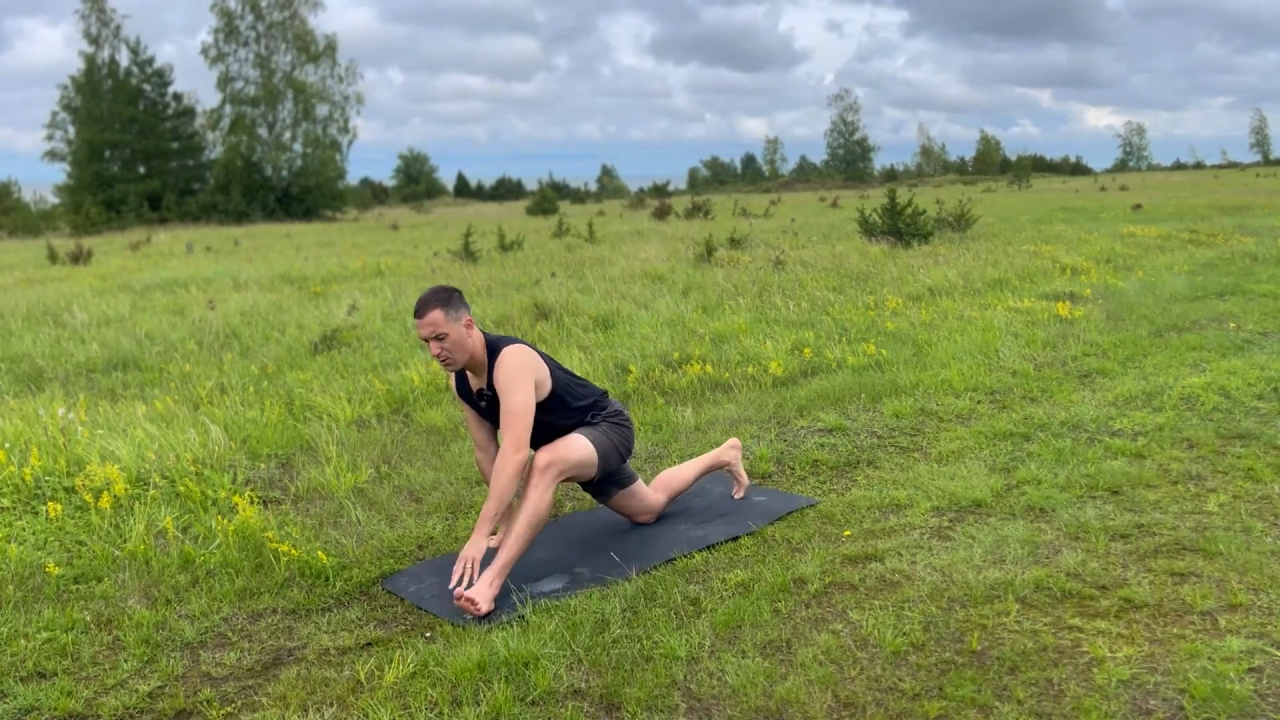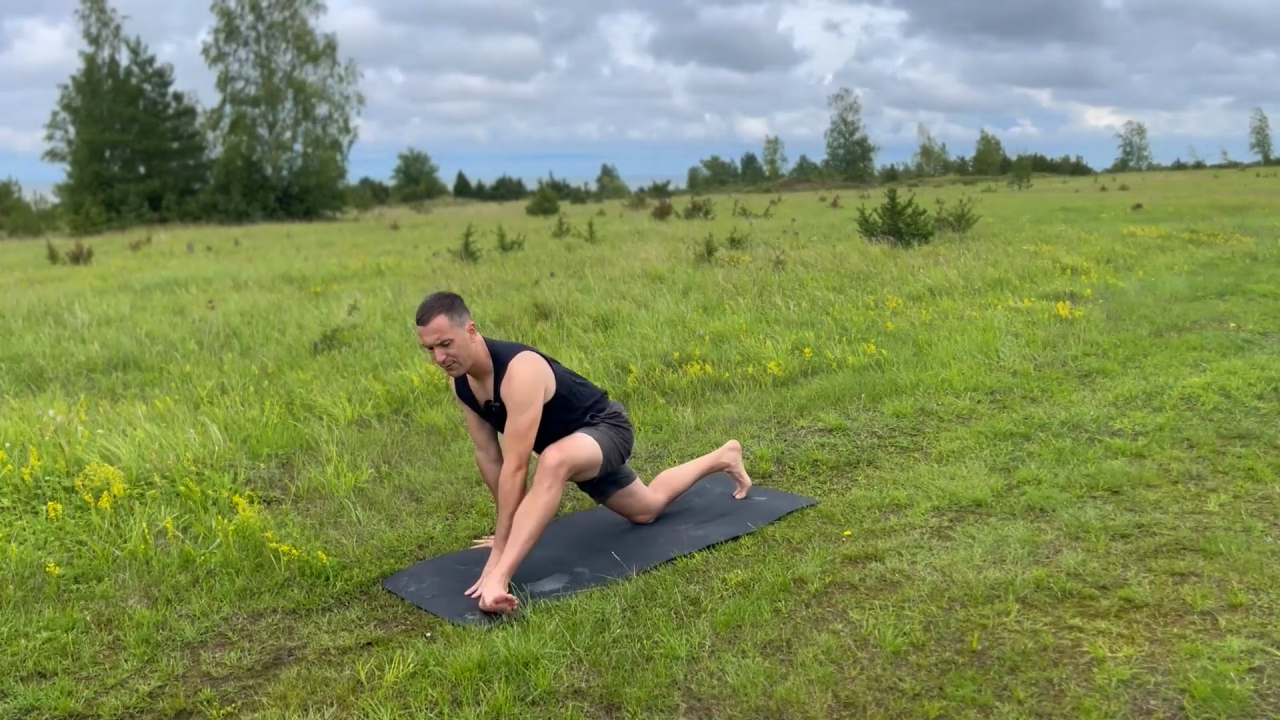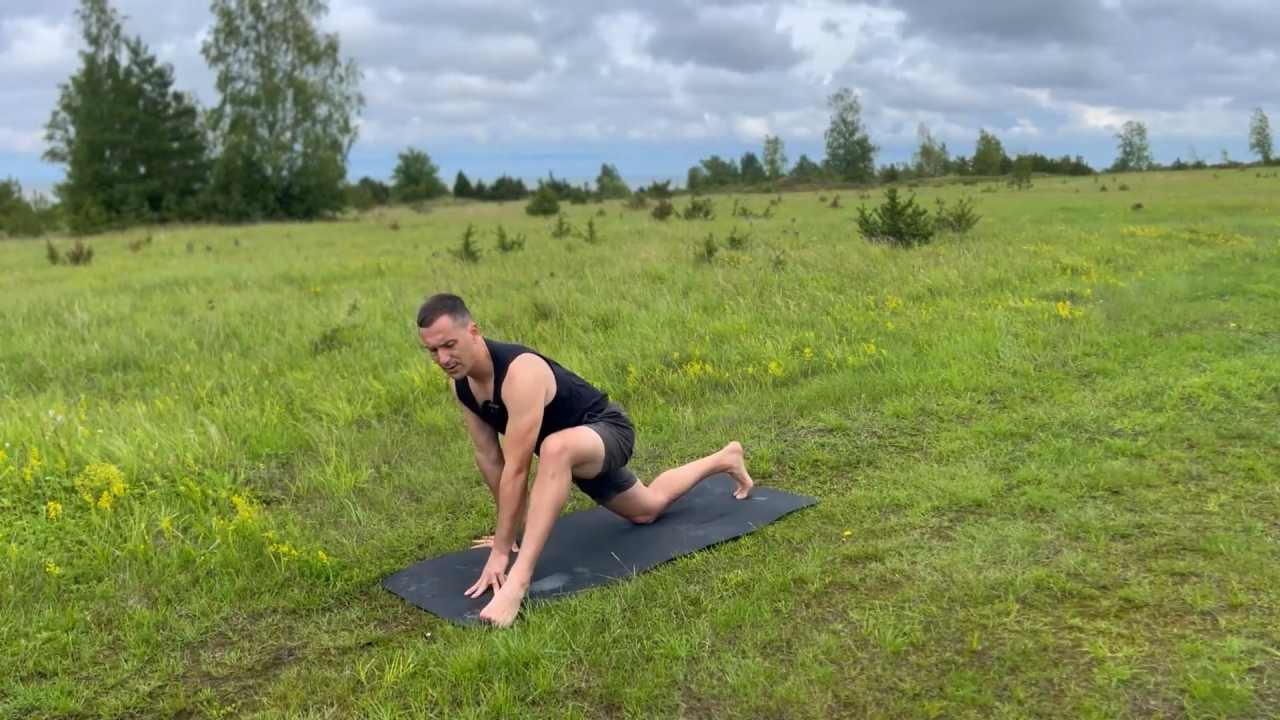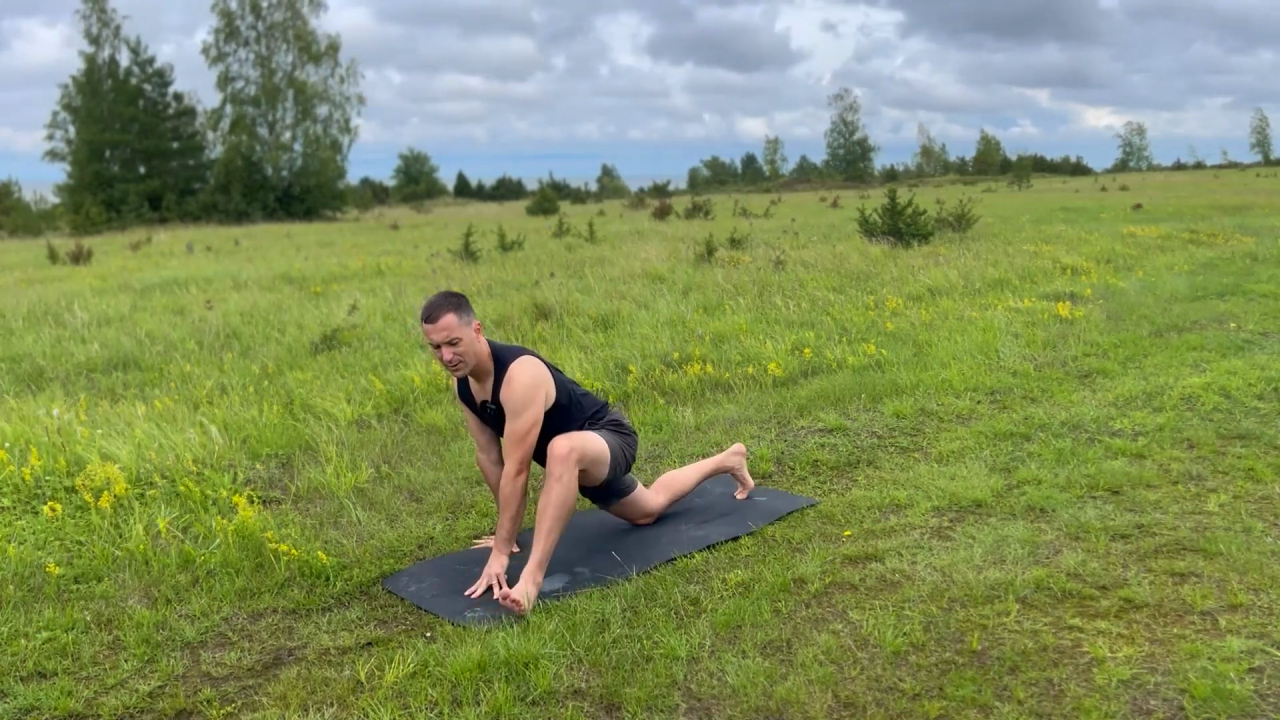
dt=0.4s
person 1, frame 1
left shoulder: (511, 361)
right shoulder: (460, 380)
left elbow: (513, 453)
right elbow: (486, 453)
left wrist: (480, 535)
right wrist: (506, 528)
left hip: (605, 426)
right hip: (577, 443)
left knee: (546, 463)
right knee: (648, 510)
left ankle: (489, 582)
right ankle: (723, 455)
person 1, frame 2
left shoulder: (519, 371)
right shoulder: (460, 382)
left elbow: (515, 467)
right elbow: (487, 455)
left wrist: (498, 549)
right wrist: (506, 531)
left hip: (604, 427)
right hip: (579, 443)
left knee: (555, 461)
right knee: (647, 510)
left ankle: (498, 580)
right ankle: (723, 457)
person 1, frame 3
left shoulder: (519, 372)
right shoulder: (460, 382)
left elbow: (516, 468)
right elbow: (487, 456)
left wrist: (501, 550)
right wrist: (505, 533)
left hip: (605, 429)
right hip: (580, 449)
left knee: (556, 448)
right knee: (647, 510)
left ankle: (518, 580)
right ankle: (725, 459)
person 1, frame 4
left shoulder: (519, 375)
right shoulder: (462, 381)
left elbow: (515, 469)
right elbow: (488, 457)
left wrist: (501, 551)
right wrist: (505, 533)
left hip: (607, 437)
right hip: (584, 458)
left knee: (563, 450)
right knee: (649, 510)
left ankle: (531, 578)
right ankle: (726, 461)
